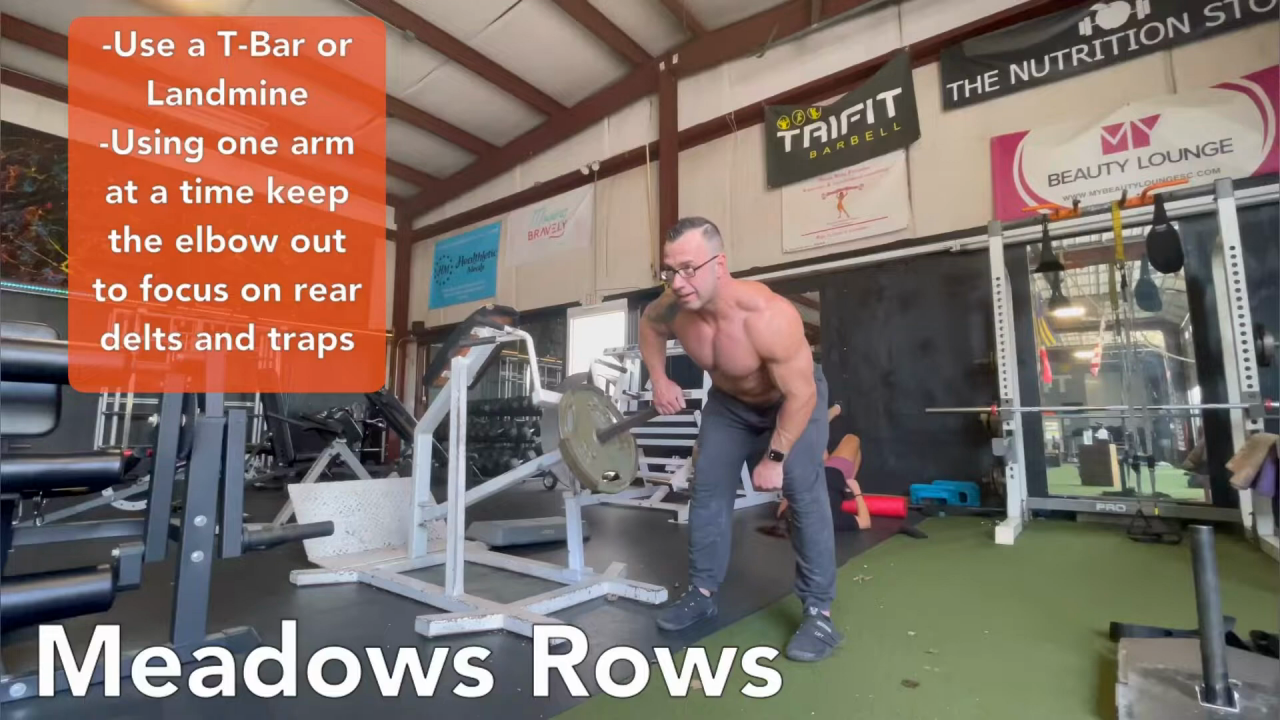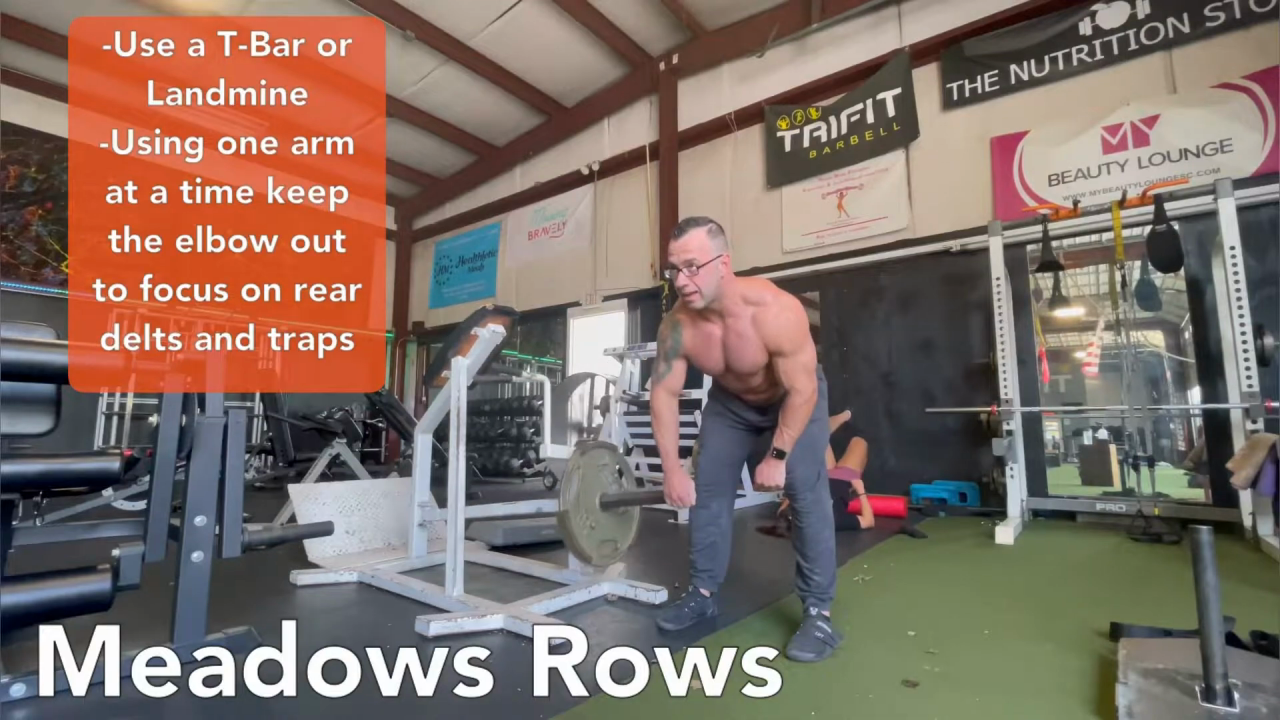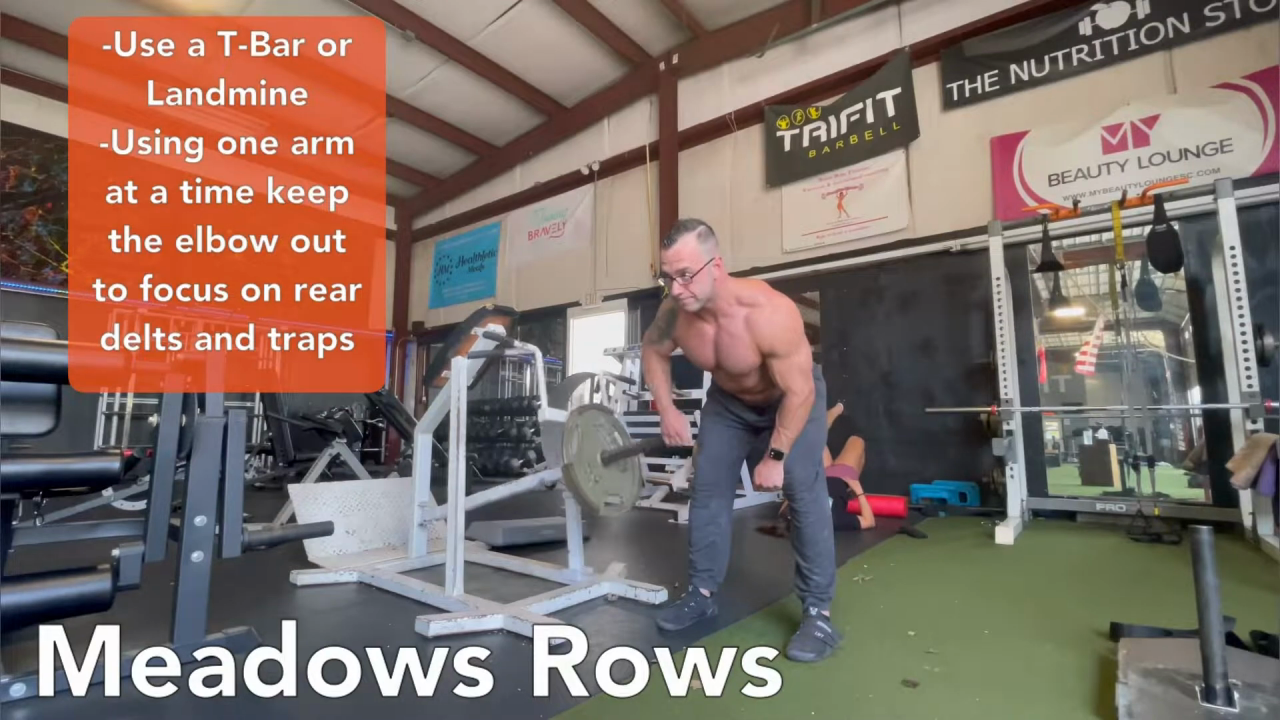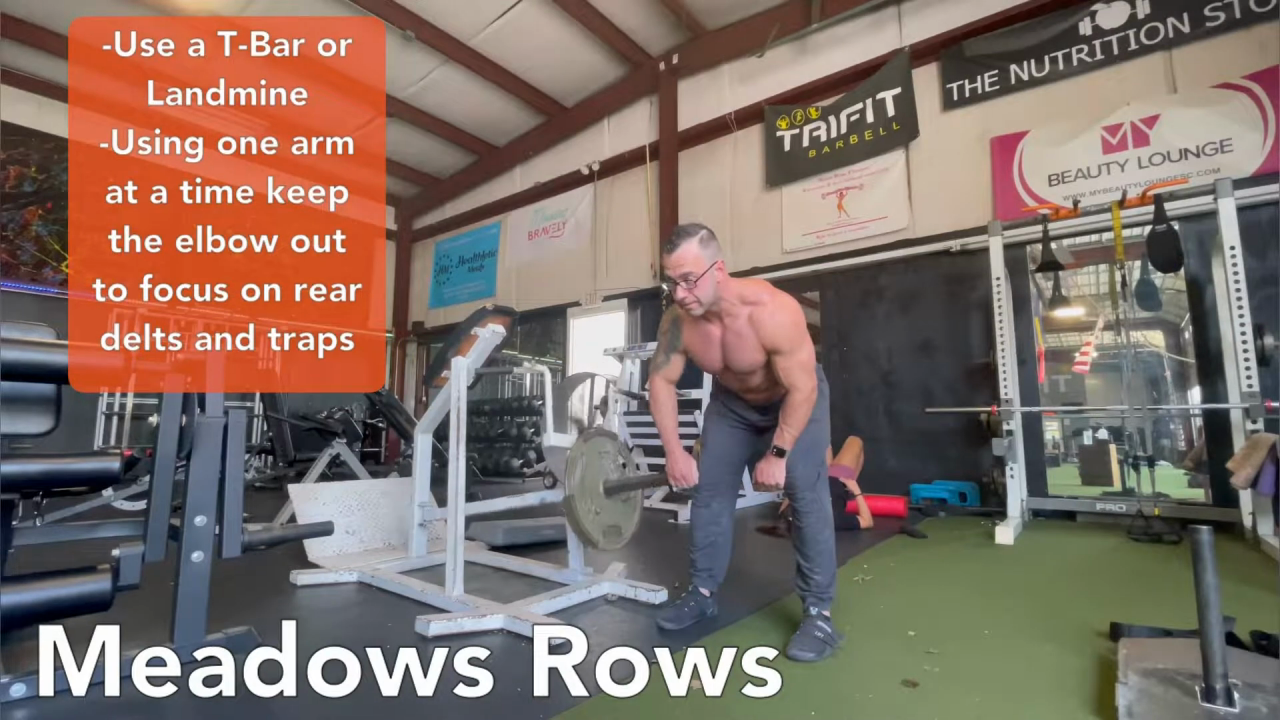
dt=0.7s
person 1, frame 1
left shoulder: (768, 316)
right shoulder: (675, 306)
left elbow: (801, 395)
right elbow: (648, 323)
left wrist: (775, 458)
right wrist: (659, 379)
left hip: (795, 397)
right hip: (729, 400)
left knee: (804, 494)
right knee: (707, 490)
left ankle: (818, 612)
right ankle: (702, 593)
person 1, frame 2
left shoulder: (774, 311)
right shoulder: (678, 324)
left elbow: (803, 391)
right elbow: (664, 393)
left wrist: (778, 456)
right wrist: (672, 470)
left hip: (795, 397)
right hip: (729, 400)
left knee: (806, 493)
right knee: (707, 489)
left ankle: (818, 612)
right ankle: (703, 593)
person 1, frame 3
left shoulder: (768, 313)
right shoulder: (674, 313)
left elbow: (800, 393)
right elbow: (653, 351)
left wrist: (775, 456)
right wrist: (665, 410)
left hip: (793, 397)
right hip: (728, 401)
left knee: (804, 493)
right knee: (708, 491)
left ankle: (818, 612)
right ankle: (702, 593)
person 1, frame 4
left shoulder: (772, 311)
right shoulder: (678, 322)
left elbow: (802, 388)
right elbow: (661, 380)
left wrist: (778, 453)
right wrist: (674, 452)
left hip: (797, 398)
right hip: (731, 401)
left knee: (806, 494)
right knee: (709, 490)
left ankle: (818, 612)
right ankle: (702, 593)
